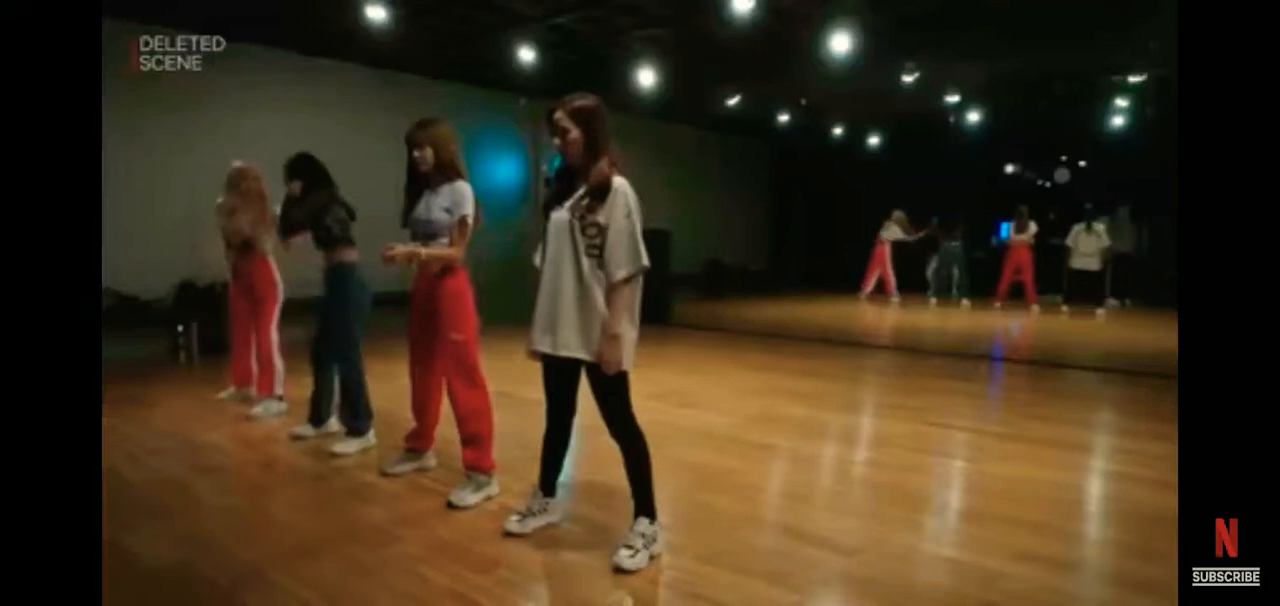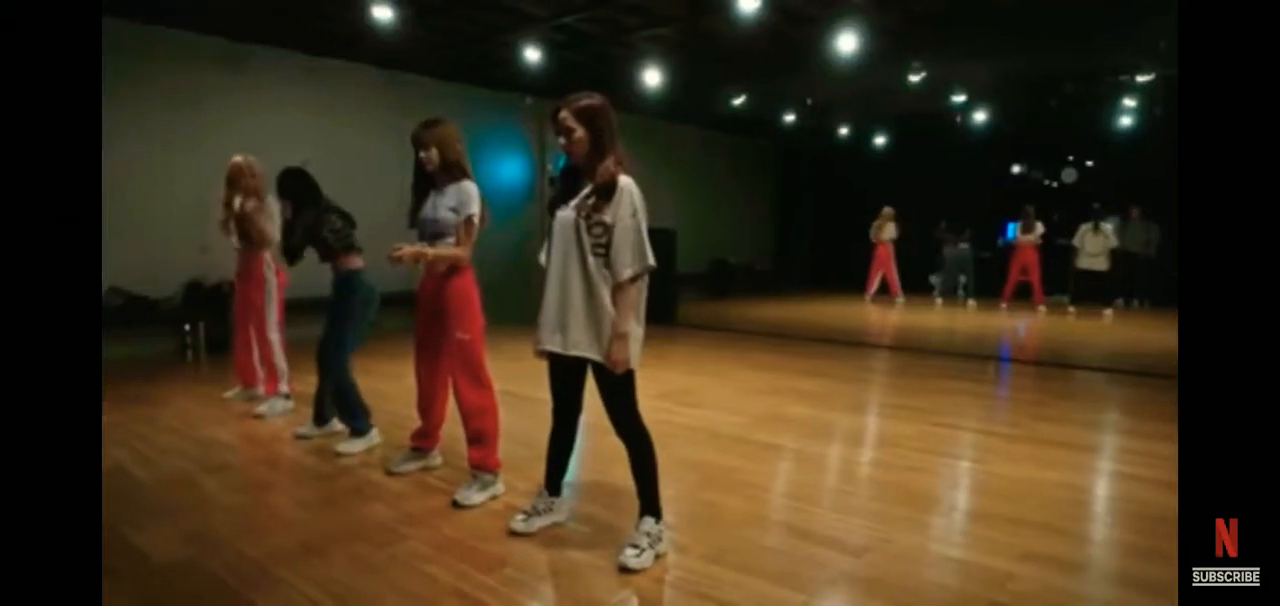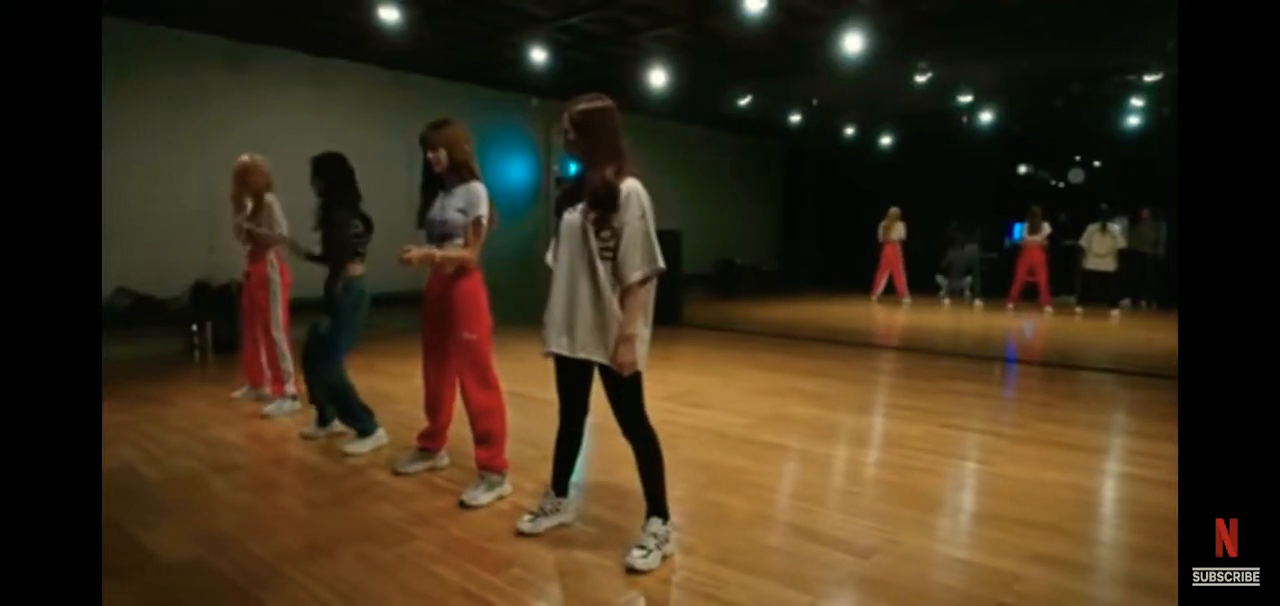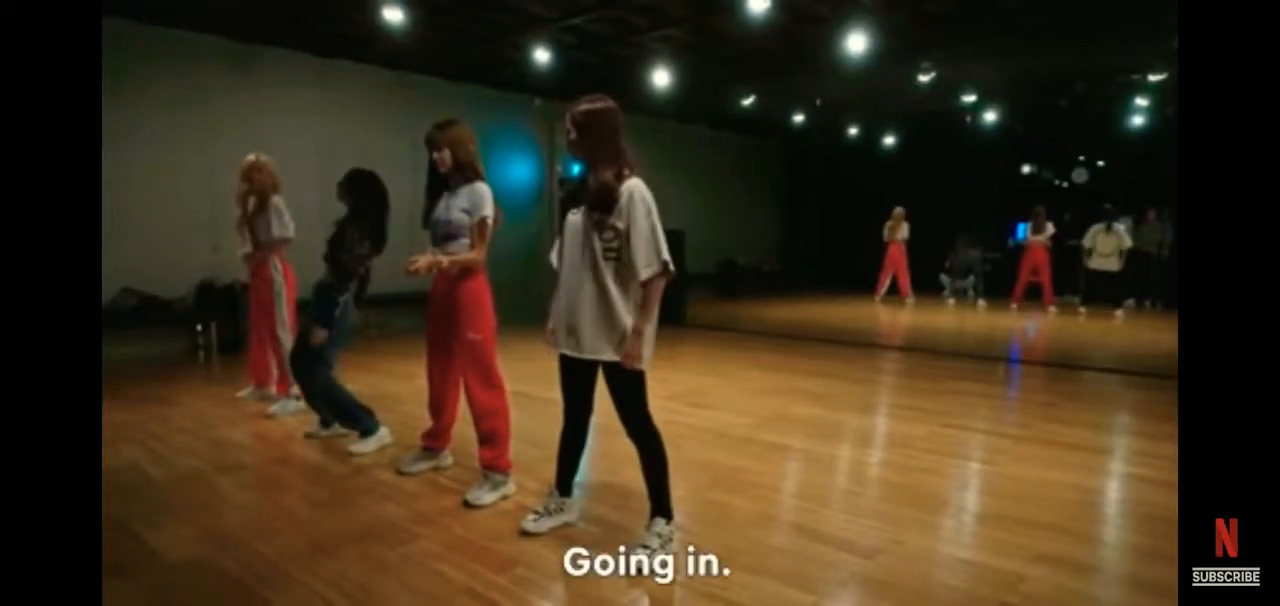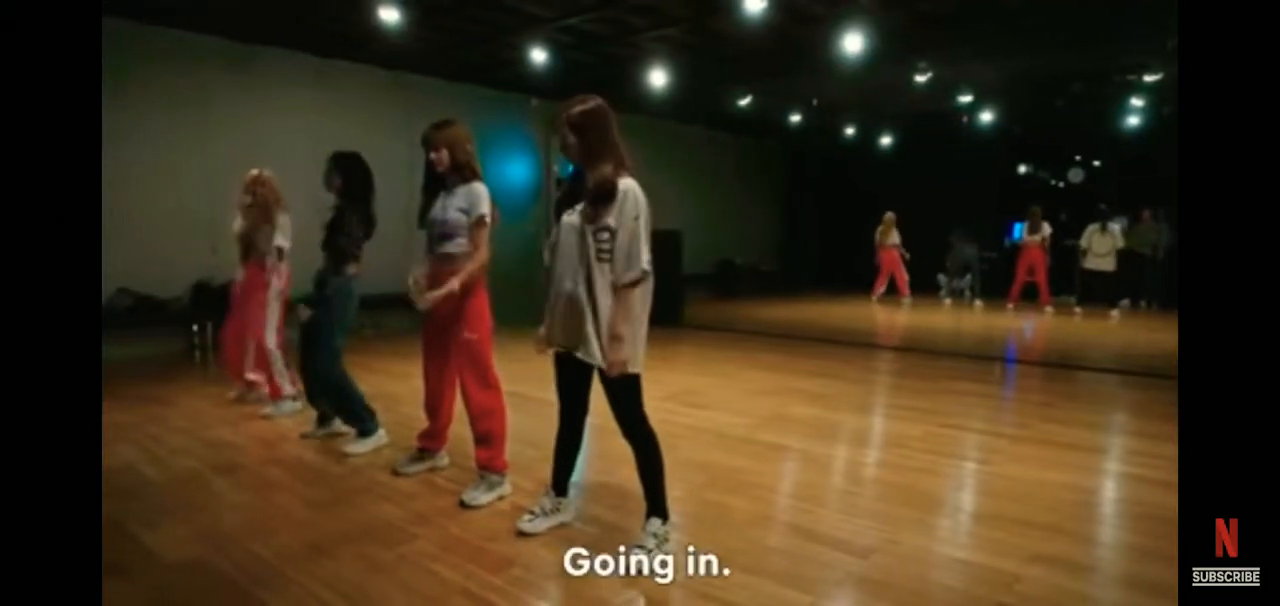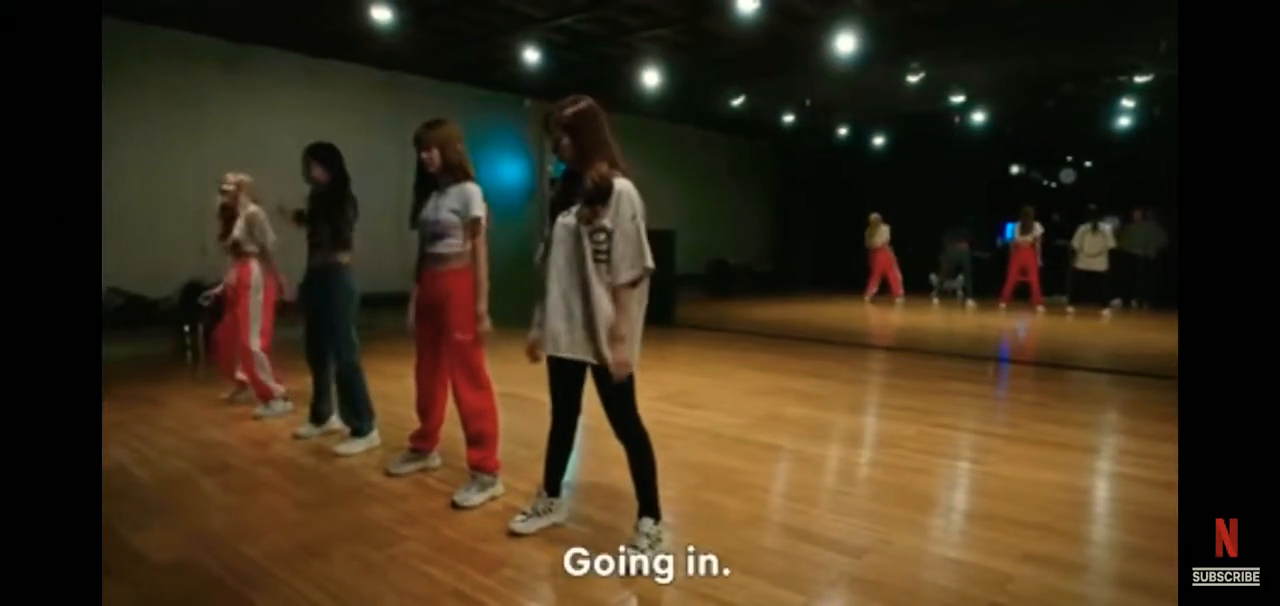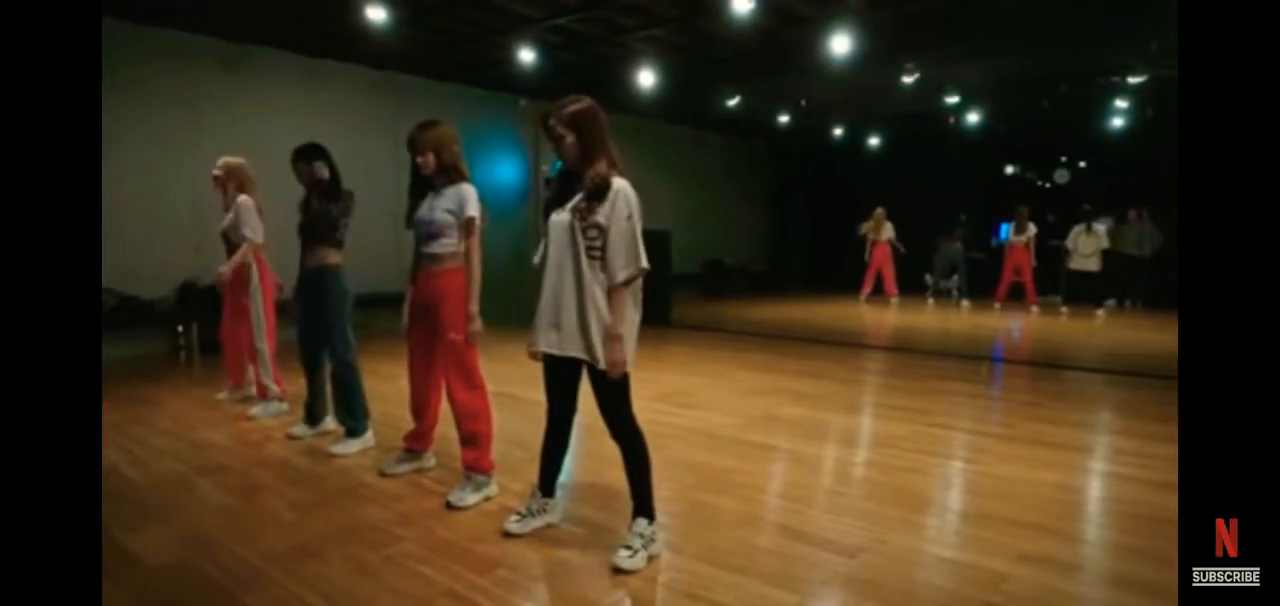
dt=0.4s
person 1, frame 1
left shoulder: (616, 191)
right shoulder: (563, 190)
left elbow: (625, 272)
right elbow: (550, 266)
left wrist: (614, 334)
right wrist: (539, 326)
left hip: (598, 334)
right hip: (559, 330)
left knee: (620, 423)
right knee: (557, 416)
left ankle: (647, 524)
right ankle: (546, 500)
person 1, frame 2
left shoulder: (621, 189)
right shoulder: (569, 190)
left elbow: (630, 272)
right elbow: (554, 265)
left wrist: (621, 334)
right wrist: (544, 323)
left hip: (604, 333)
right hip: (565, 329)
left knee: (625, 422)
right knee: (564, 415)
left ankle: (652, 522)
right ankle: (552, 498)
person 1, frame 3
left shoulder: (628, 192)
right shoulder: (578, 190)
left elbow: (639, 275)
right elbow: (562, 264)
left wrist: (628, 336)
right wrist: (551, 322)
left hip: (611, 334)
right hip: (572, 330)
left knee: (632, 423)
right knee: (570, 416)
left ankle: (658, 523)
right ankle: (559, 499)
person 1, frame 4
left shoulder: (632, 193)
right shoulder: (581, 191)
left elbow: (653, 270)
right elbow: (565, 263)
left wrist: (639, 332)
right wrist: (555, 314)
left hip: (616, 335)
right hip: (576, 330)
left knee: (636, 423)
right knee: (575, 415)
left ankle: (662, 522)
right ankle: (563, 498)
person 1, frame 5
left shoulder: (625, 192)
right shoulder: (575, 193)
left elbow: (631, 274)
right elbow: (560, 267)
left wrist: (619, 336)
right wrist: (548, 321)
left hip: (607, 335)
right hip: (570, 330)
left knee: (632, 423)
right knee: (570, 416)
left ankle: (658, 523)
right ankle: (558, 499)
person 1, frame 6
left shoulder: (620, 192)
right shoulder: (568, 193)
left elbow: (630, 274)
right elbow: (553, 269)
left wrist: (621, 337)
right wrist: (539, 326)
left hip: (603, 335)
right hip: (564, 331)
left knee: (625, 423)
right knee: (562, 416)
left ankle: (650, 523)
right ankle: (550, 499)
person 1, frame 7
left shoulder: (616, 191)
left elbow: (624, 273)
right elbow: (550, 267)
left wrist: (617, 336)
right wrist: (539, 328)
left hip: (599, 334)
right hip: (560, 331)
left knee: (620, 424)
right knee: (558, 416)
left ankle: (645, 525)
right ankle: (545, 501)
person 2, frame 1
left shoulder: (458, 190)
right shoulder: (421, 191)
left elbow: (456, 253)
right elbow: (420, 243)
left wrist: (415, 253)
right wrist: (404, 254)
left hip: (450, 287)
right hip: (423, 286)
left knee: (463, 379)
right knee: (423, 373)
left ankle: (481, 472)
right ankle: (420, 448)
person 2, frame 2
left shoulder: (465, 189)
right shoulder: (428, 191)
left elbow: (463, 253)
right elbow: (426, 243)
left wrist: (421, 253)
right wrist: (410, 254)
left hip: (457, 287)
right hip: (429, 286)
left knee: (469, 378)
right knee: (429, 372)
left ankle: (487, 470)
right ankle: (425, 447)
person 2, frame 3
left shoulder: (473, 191)
right shoulder: (436, 192)
left elbow: (471, 254)
right elbow: (436, 246)
left wrist: (430, 255)
right wrist: (420, 255)
left hip: (464, 288)
right hip: (436, 287)
left knee: (476, 379)
right knee: (436, 373)
left ankle: (494, 471)
right ankle: (432, 447)
person 2, frame 4
left shoulder: (478, 191)
right shoulder: (442, 193)
left elbow: (478, 255)
right elbow: (440, 247)
left wrist: (436, 261)
right wrist: (426, 260)
left hip: (469, 289)
right hip: (441, 289)
left knee: (481, 379)
right knee: (440, 374)
left ankle: (498, 470)
right ankle: (436, 446)
person 2, frame 5
left shoulder: (475, 192)
right shoulder: (437, 193)
left elbow: (481, 256)
right elbow: (434, 250)
left wrist: (447, 289)
right wrist: (421, 273)
left hip: (465, 289)
right hip: (438, 289)
left knee: (478, 381)
right knee: (436, 375)
left ankle: (494, 472)
right ankle: (432, 447)
person 2, frame 6
left shoulder: (467, 192)
right shoulder: (430, 194)
left elbow: (479, 254)
right elbow: (423, 253)
left wrist: (481, 308)
right wrist: (414, 297)
left hip: (458, 289)
right hip: (430, 290)
left knee: (469, 382)
right knee: (428, 376)
left ankle: (486, 472)
right ankle: (425, 448)
person 2, frame 7
left shoulder: (463, 192)
right shoulder: (425, 194)
left elbow: (473, 256)
right elbow: (419, 253)
left wrist: (473, 309)
right wrist: (409, 298)
left hip: (452, 289)
right hip: (423, 290)
left knee: (463, 382)
right knee: (422, 377)
left ankle: (481, 472)
right ankle: (419, 448)
person 3, frame 1
left shoulder: (320, 200)
right shoulder: (323, 202)
left elbow: (287, 228)
right elbow: (295, 227)
left wrist: (293, 198)
right wrist: (296, 200)
left hip: (346, 282)
right hip: (337, 281)
left knee: (346, 355)
right knee: (322, 353)
left ankle: (361, 430)
right ankle: (322, 419)
person 3, frame 2
left shoulder: (310, 215)
right shoulder: (322, 212)
left elbow: (291, 256)
left wrist: (287, 223)
right wrist: (292, 222)
left hip: (353, 288)
right hip: (348, 286)
left knee: (335, 361)
right knee: (327, 357)
left ankle: (363, 430)
right ankle: (325, 419)
person 3, frame 3
left shoulder: (339, 213)
right shoulder: (343, 210)
left elbow: (340, 262)
left wrist: (330, 310)
right wrist: (305, 252)
left hip: (347, 292)
right hip: (345, 289)
left knee: (327, 366)
right knee: (314, 358)
left ankle: (369, 430)
right ankle: (328, 419)
person 3, frame 4
left shoulder: (353, 228)
right shoulder: (362, 225)
left elbow: (346, 277)
right elbow: (359, 273)
left wrist: (324, 323)
right wrist: (358, 302)
left hip: (333, 301)
right hip: (330, 299)
left knee: (315, 372)
right knee: (302, 363)
left ankle: (373, 429)
right ankle: (332, 420)
person 3, frame 5
left shoulder: (350, 214)
right shoulder: (348, 211)
left elbow: (340, 262)
left wrist: (313, 302)
left hip: (337, 291)
right hip: (331, 289)
left knee: (326, 364)
right knee: (311, 359)
left ankle: (370, 430)
right ankle: (329, 418)
person 3, frame 6
left shoulder: (344, 201)
right shoulder: (317, 200)
left elbow: (334, 238)
left wrist: (302, 220)
right wrist: (306, 283)
left hip: (337, 280)
right hip: (317, 280)
left knee: (344, 355)
right knee: (317, 352)
left ankle: (365, 430)
right ankle: (324, 417)
person 3, frame 7
left shoulder: (342, 198)
right shoulder: (311, 201)
left elbow: (322, 217)
left wrist: (321, 183)
right wrist: (298, 284)
left hip: (330, 279)
right hip: (308, 280)
left knee: (340, 354)
right knee: (310, 352)
left ankle: (359, 430)
right ankle: (317, 417)
person 4, frame 1
left shoulder: (266, 209)
right shoulder: (225, 207)
right elbow: (228, 237)
right wrist: (230, 252)
left hip: (264, 271)
right hip: (240, 270)
left knee: (266, 333)
right knee: (240, 330)
left ankle: (274, 396)
right ankle: (244, 384)
person 4, frame 2
left shoulder: (267, 202)
right shoulder: (237, 203)
left elbow: (269, 240)
right elbow: (232, 234)
left wrist: (253, 217)
right wrist: (232, 227)
left hip: (264, 270)
right hip: (244, 268)
left knee: (268, 331)
right knee: (243, 328)
left ankle: (281, 394)
right ankle: (250, 383)
person 4, frame 3
left shoulder: (268, 200)
right shoulder: (248, 202)
left elbow: (279, 236)
right elbow: (246, 236)
left wrist: (249, 228)
right wrist: (243, 229)
left hip: (270, 269)
right hip: (253, 267)
left knee: (274, 331)
right knee: (252, 329)
left ankle: (287, 394)
right ankle: (258, 383)
person 4, frame 4
left shoulder: (274, 202)
right shoulder: (252, 203)
left elbow: (286, 238)
right elbow: (249, 236)
left wrist: (258, 254)
right wrist: (249, 252)
left hip: (275, 271)
right hip: (260, 270)
left knee: (280, 332)
right knee: (259, 330)
left ankle: (292, 395)
right ankle: (263, 383)
person 4, frame 5
left shoulder: (277, 216)
right shoulder: (245, 216)
left elbow: (282, 253)
right elbow: (243, 250)
left wrist: (281, 283)
left hip: (267, 280)
right hip: (246, 279)
left knee: (264, 340)
right knee: (234, 336)
left ankle: (287, 397)
right ankle: (254, 384)
person 4, frame 6
left shoulder: (253, 212)
right shoulder: (231, 217)
left elbow: (267, 248)
left wrist: (278, 279)
right wrist: (220, 288)
left hip: (255, 278)
right hip: (238, 279)
left knee: (250, 341)
right knee: (226, 337)
left ankle: (277, 398)
right ankle: (243, 385)
person 4, frame 7
left shoulder: (243, 202)
right shoulder: (230, 204)
left elbow: (252, 241)
left wrist: (230, 265)
left hip: (251, 273)
right hip: (237, 274)
left knee: (258, 337)
right knee: (232, 333)
left ankle: (274, 398)
right ankle: (243, 383)
